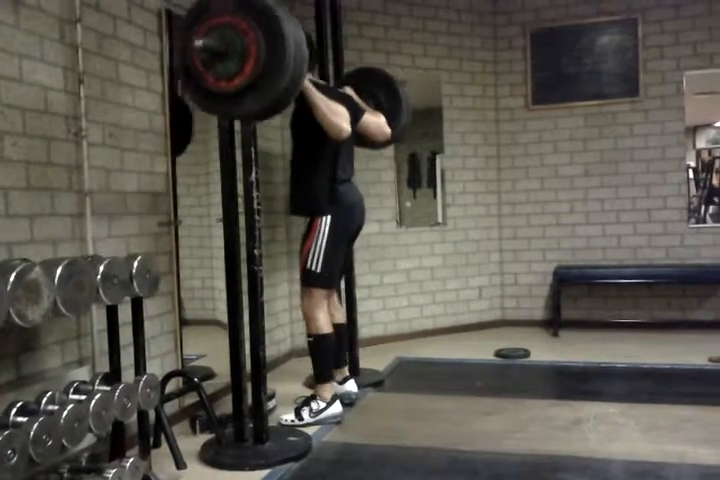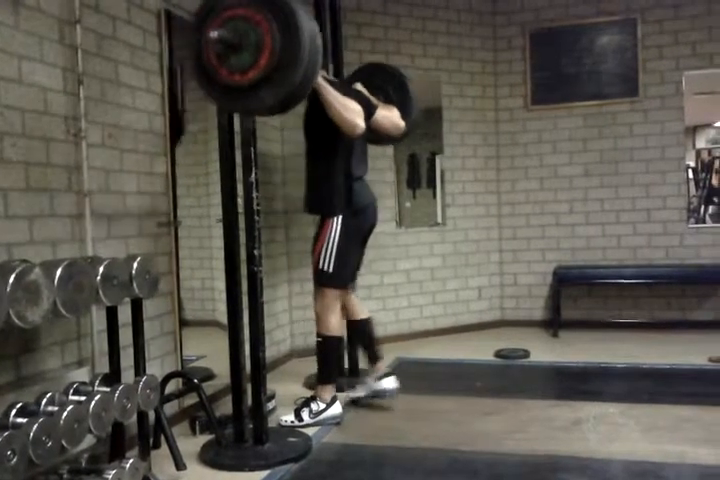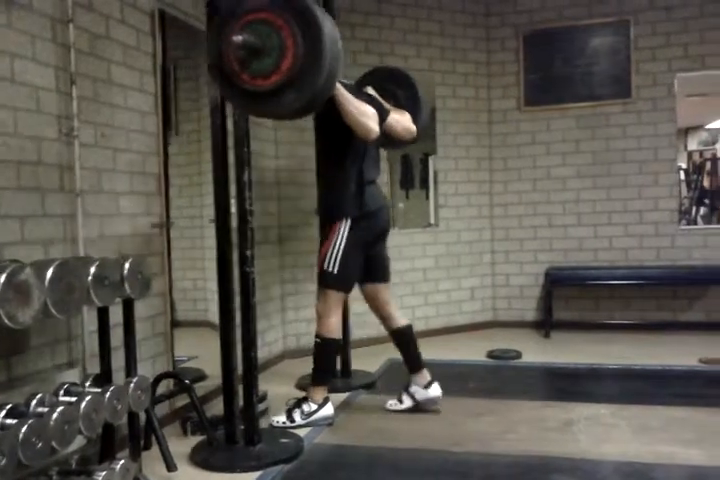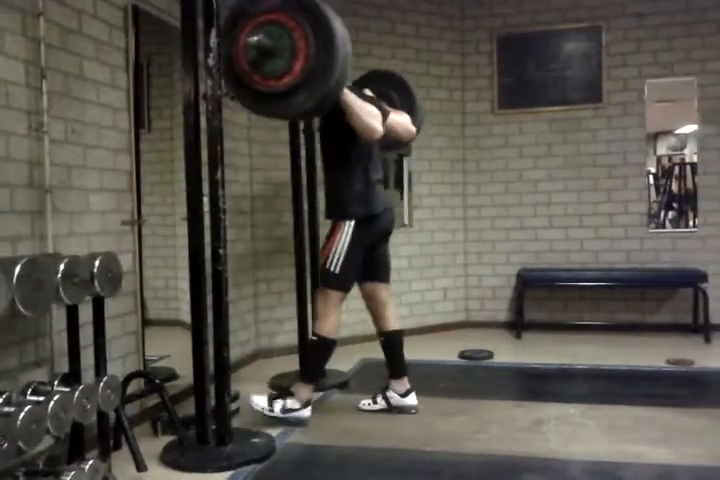
dt=0.2s
person 1, frame 1
left shoulder: (313, 96)
right shoulder: (334, 95)
left elbow: (340, 129)
right elbow: (382, 130)
left wrist: (304, 86)
right wrist: (356, 99)
left hip: (330, 209)
right hip: (347, 205)
left knee: (314, 301)
right knee: (326, 296)
left ankle: (325, 398)
right ankle: (342, 379)
person 1, frame 2
left shoulder: (326, 92)
right shoulder: (344, 90)
left elbow: (354, 125)
right elbow: (396, 124)
left wrist: (317, 82)
right wrist: (366, 95)
left hip: (342, 209)
right hip: (358, 204)
left knee: (327, 302)
right knee: (343, 293)
left ankle: (325, 400)
right ankle: (378, 372)
person 1, frame 3
left shoulder: (338, 96)
right shoulder: (357, 95)
left elbow: (369, 129)
right elbow: (408, 129)
left wrist: (332, 86)
right wrist: (379, 100)
left hip: (351, 213)
right hip: (371, 209)
left knee: (329, 303)
right knee: (380, 299)
left ankle: (317, 401)
right ankle: (422, 382)
person 1, frame 4
left shoulder: (342, 99)
right shoulder: (358, 97)
left elbow: (373, 130)
right elbow: (408, 130)
left wrist: (339, 90)
right wrist: (379, 103)
left hip: (357, 215)
right hip: (376, 211)
left knee: (328, 303)
right knee: (379, 301)
left ankle: (300, 398)
right ankle: (400, 389)
